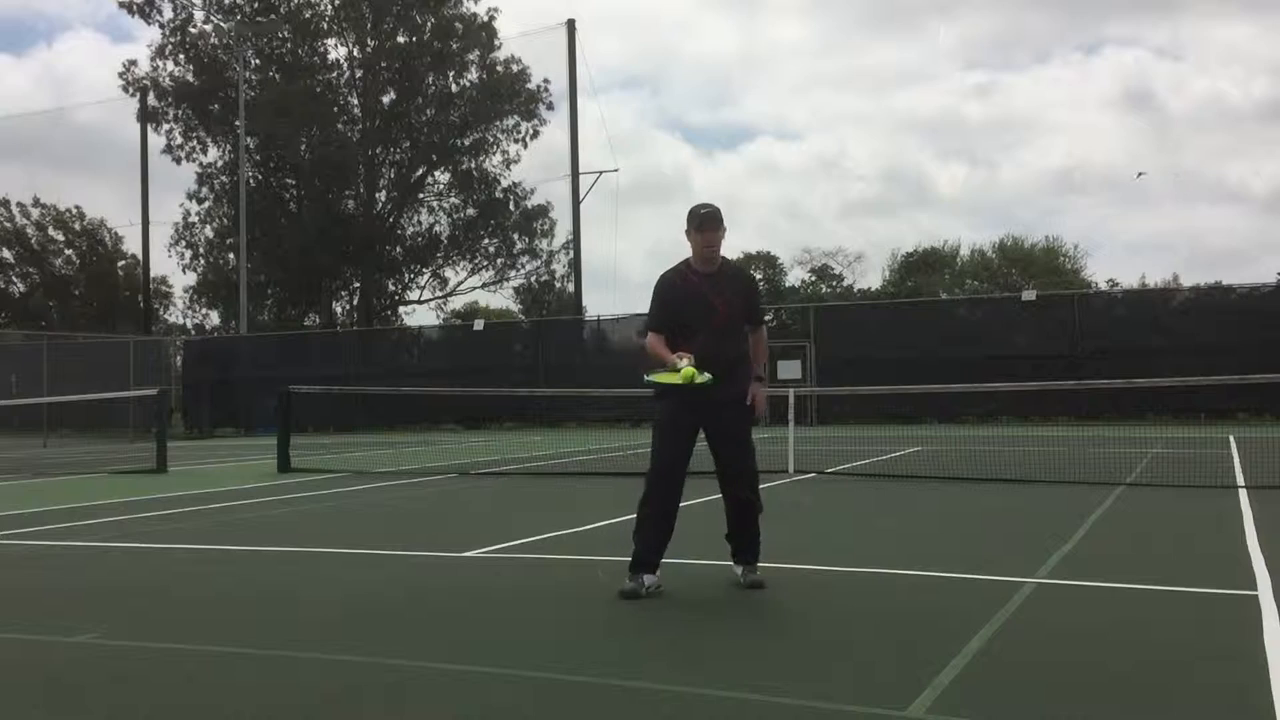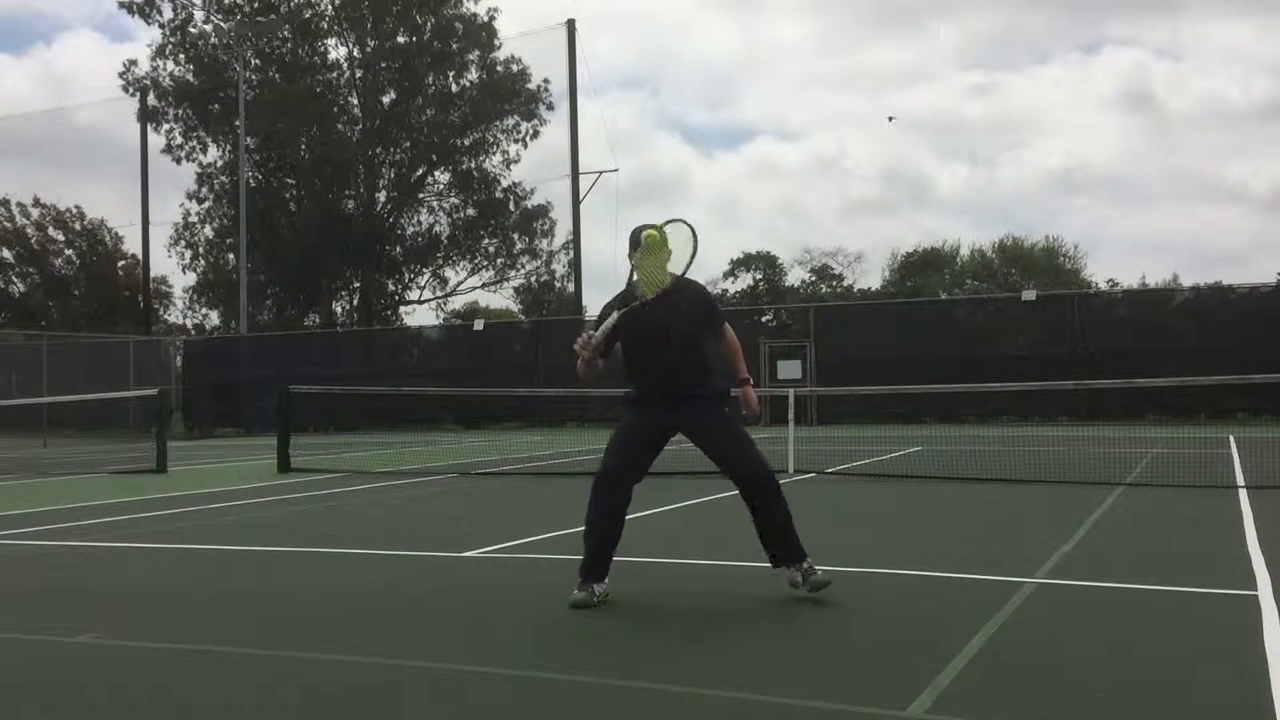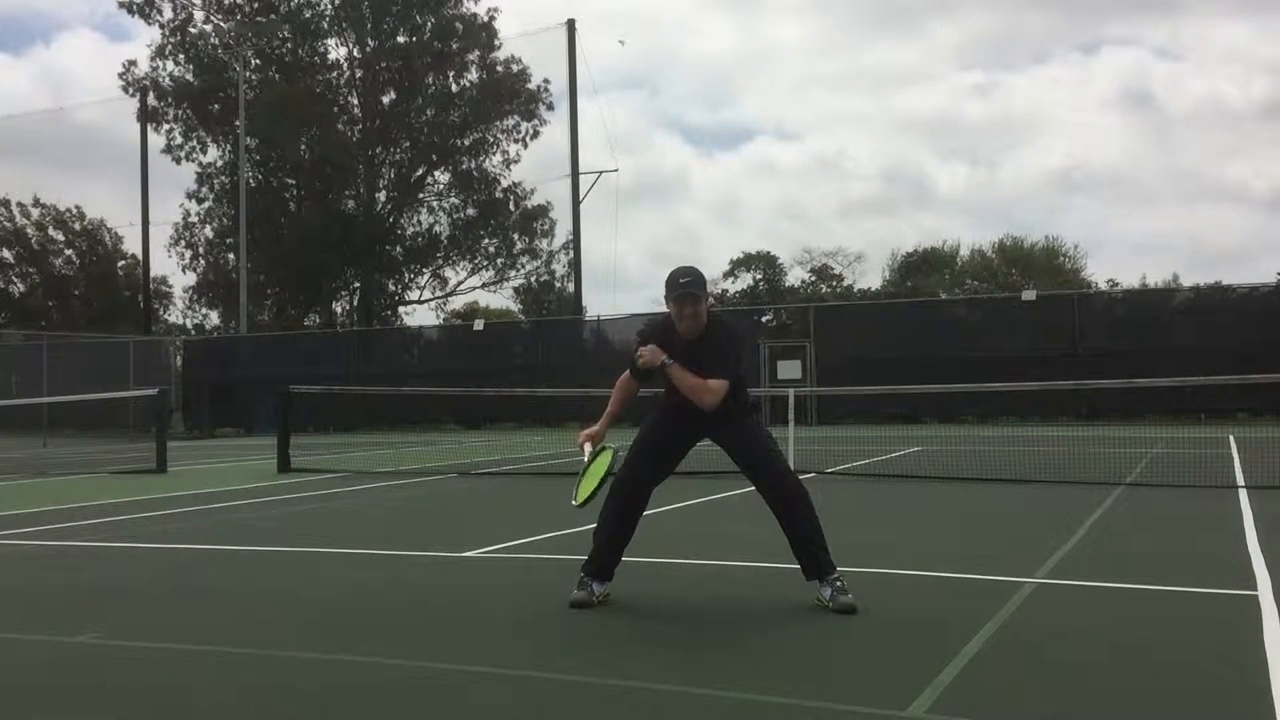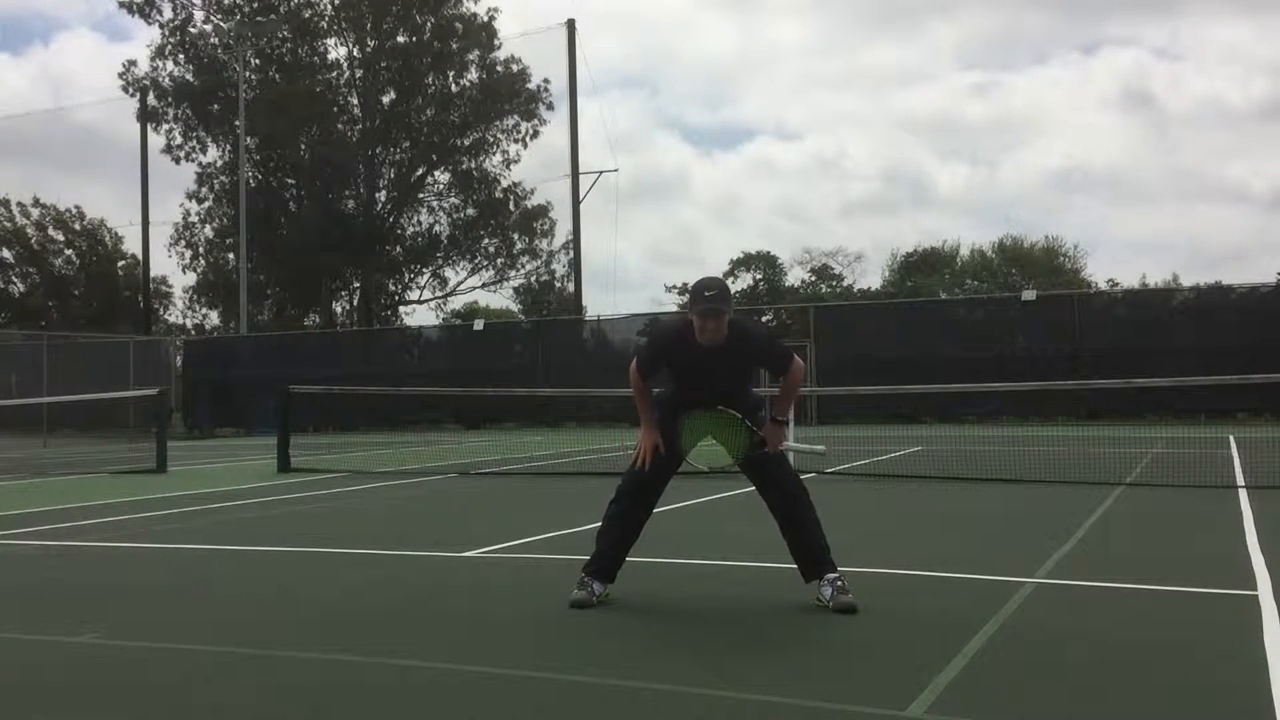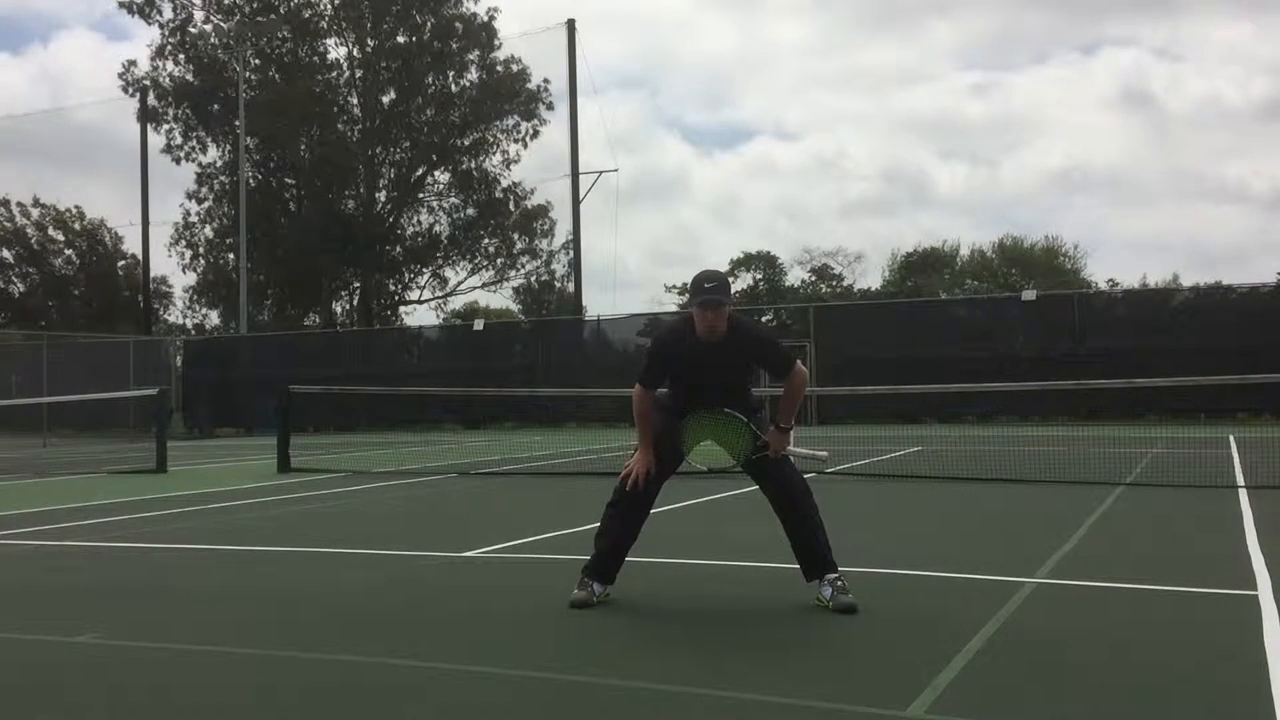
dt=1s
person 1, frame 1
left shoulder: (741, 280)
right shoulder: (670, 283)
left elbow: (757, 332)
right elbow: (653, 338)
left wrist: (757, 380)
right wrist: (671, 359)
left hip: (730, 396)
right hip: (678, 396)
left knee: (742, 479)
right knee: (663, 478)
left ankle: (745, 560)
right ankle: (644, 569)
person 1, frame 2
left shoulder: (693, 294)
right shoulder: (618, 309)
left elbow: (723, 333)
right elbow: (593, 365)
left wrist: (744, 382)
right wrist: (584, 355)
left hip: (704, 401)
right hip: (647, 408)
left knee: (757, 475)
right knee: (610, 480)
left ankle: (794, 561)
right ankle: (593, 578)
person 1, frame 3
left shoulder: (726, 336)
right shoulder: (653, 335)
left elbow: (711, 399)
right elbow: (631, 377)
left wrist: (665, 363)
right wrist: (603, 424)
left hip: (730, 413)
right hip: (675, 411)
left knee: (784, 486)
right knee: (628, 482)
left ankle: (826, 577)
right ankle: (595, 576)
person 1, frame 4
left shoulder: (752, 339)
right shoulder: (669, 339)
left elbow: (795, 370)
right elbow: (637, 374)
left wrist: (777, 421)
right wrist: (648, 426)
left hip: (738, 412)
right hip: (679, 413)
left knee: (787, 489)
right knee: (635, 488)
left ankle: (827, 577)
right ankle: (596, 576)
person 1, frame 5
left shoulder: (751, 336)
right shoulder: (669, 340)
left elbow: (798, 376)
right elbow: (643, 392)
left wrist: (782, 428)
right wrist: (645, 449)
left hip: (738, 413)
right hip: (678, 414)
left knee: (791, 489)
right knee: (633, 486)
left ankle: (827, 577)
right ankle: (595, 577)
